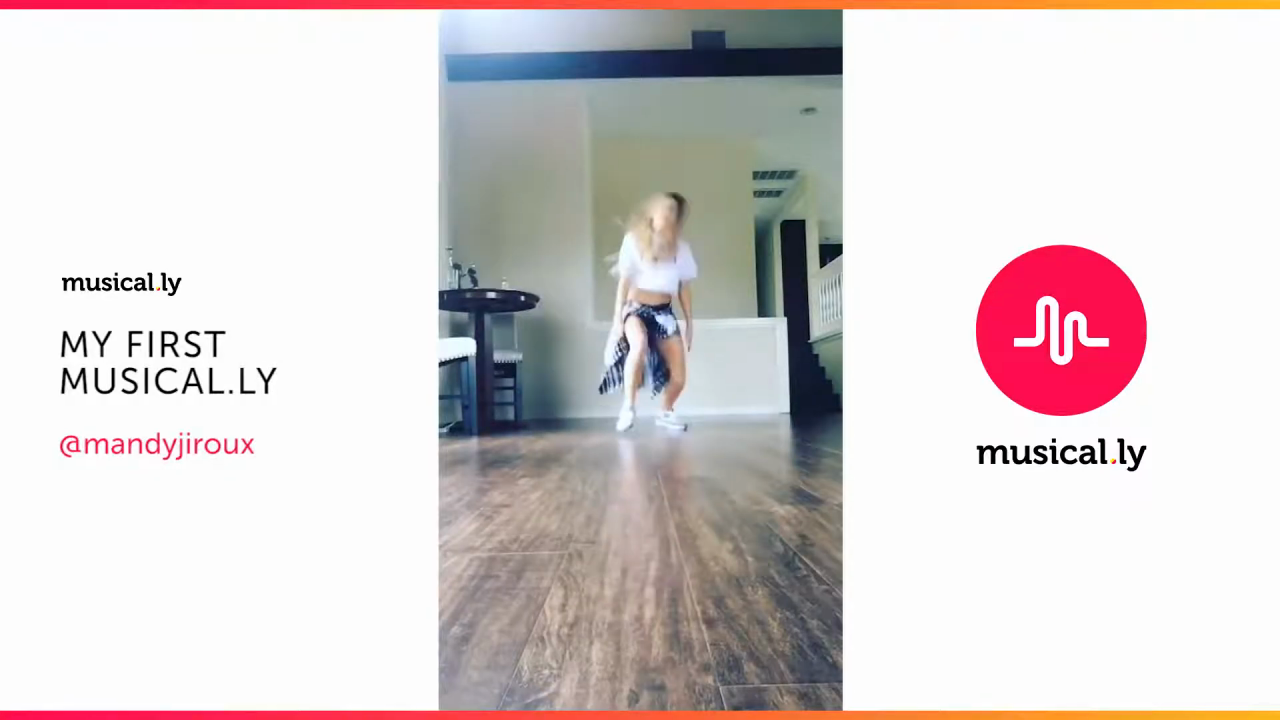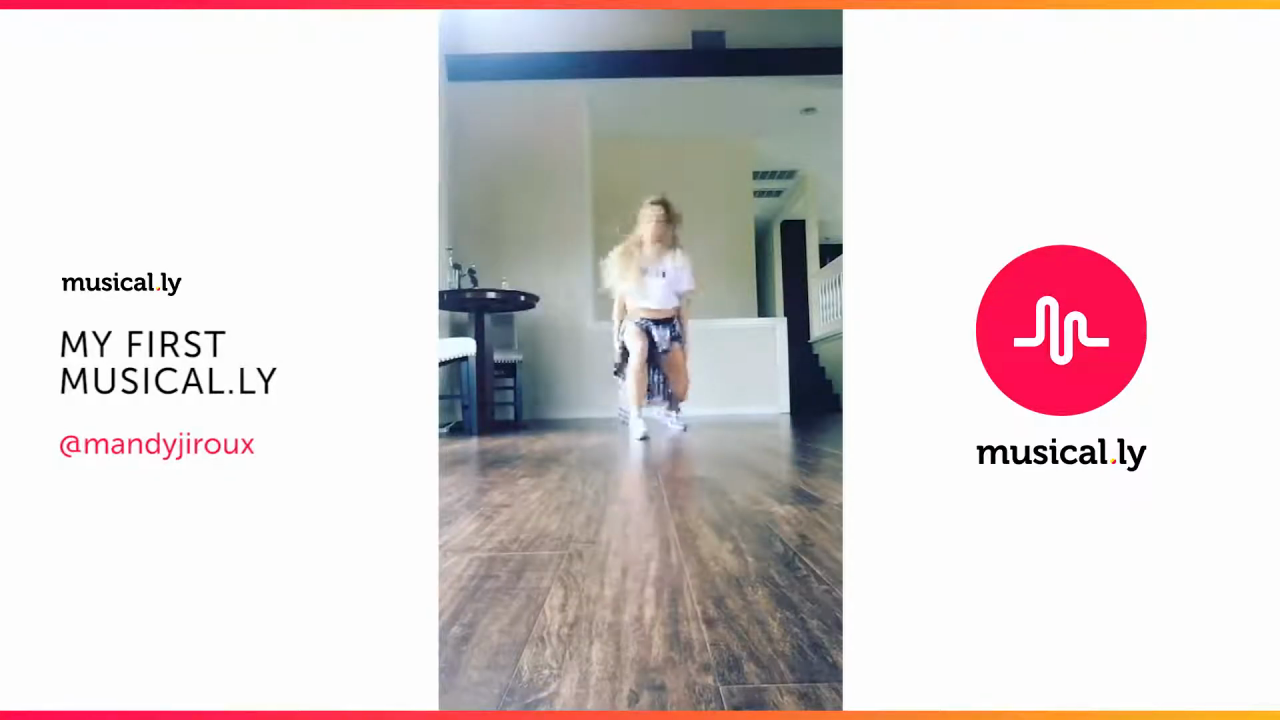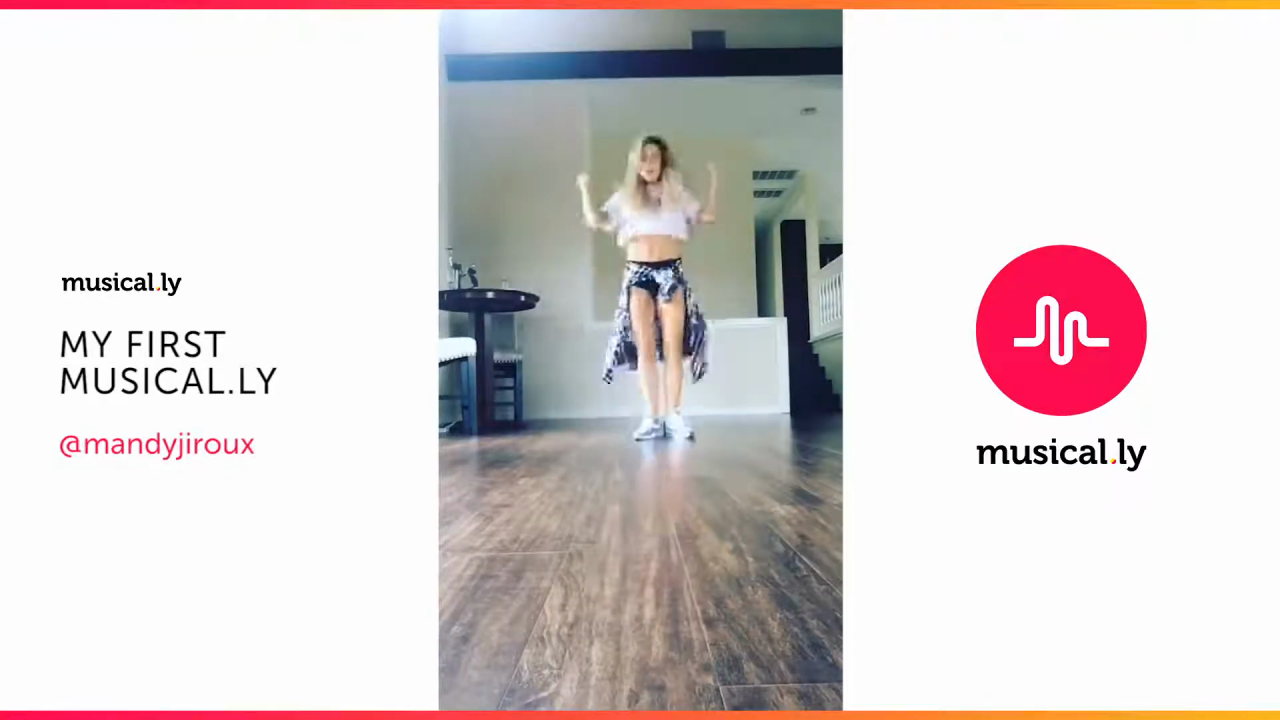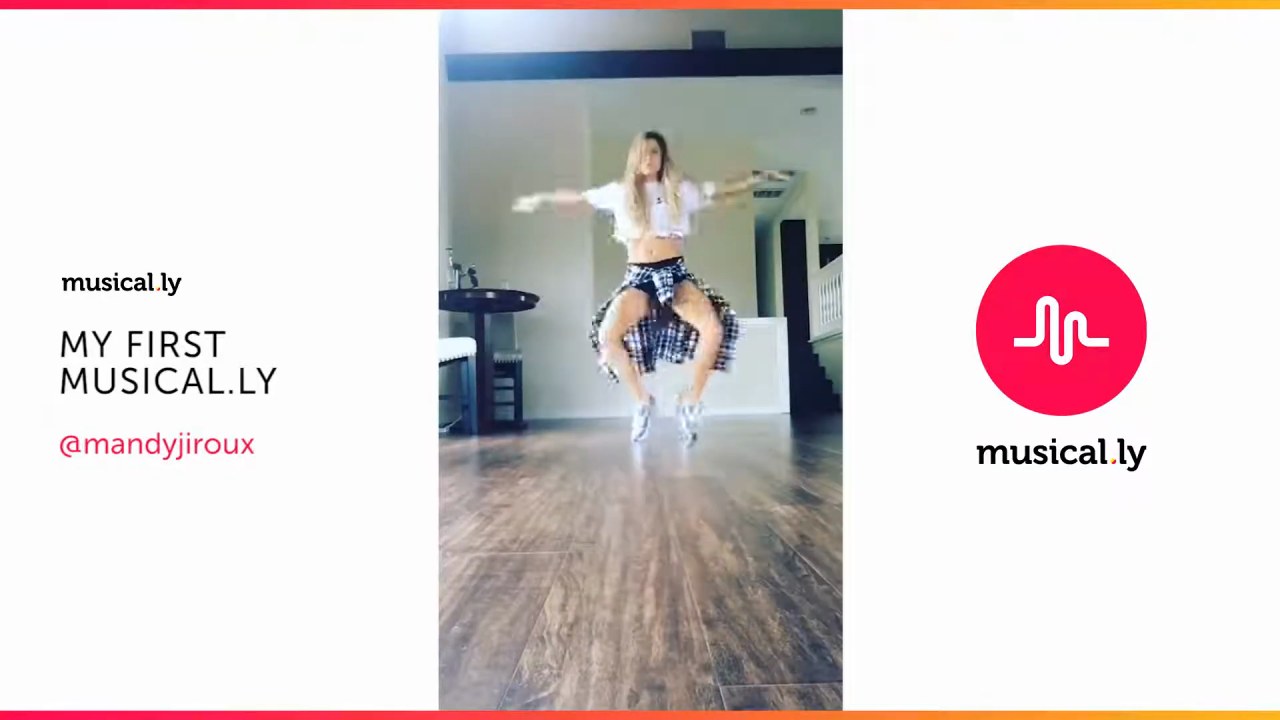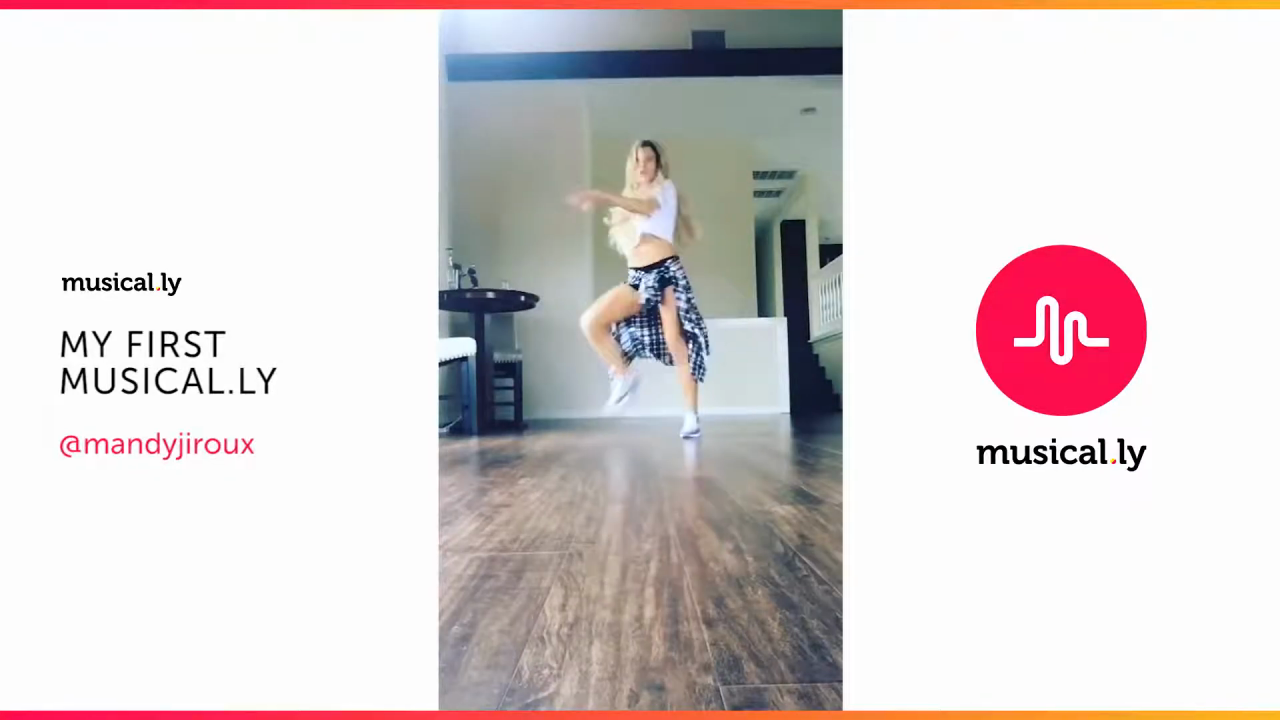
dt=0.5s
person 1, frame 1
left shoulder: (680, 248)
right shoulder: (634, 239)
left elbow: (684, 288)
right elbow: (624, 281)
left wrist: (688, 325)
right wrist: (618, 318)
left hip: (664, 313)
right hip: (636, 310)
left knee: (679, 376)
right knee: (638, 346)
left ankle: (666, 412)
right ankle: (628, 408)
person 1, frame 2
left shoulder: (677, 257)
right shoulder: (625, 254)
left elbow: (684, 301)
right elbow: (619, 298)
left wrist: (685, 341)
right wrist: (616, 335)
left hip: (669, 326)
right hip: (637, 323)
left knee: (681, 391)
right knee: (639, 354)
left ankle: (670, 409)
right ankle: (635, 417)
person 1, frame 3
left shoulder: (678, 192)
right shoulder: (625, 196)
left elbow: (708, 216)
right elbow: (596, 223)
left wrist: (712, 182)
right wrist: (585, 190)
left hip: (671, 272)
right hip: (638, 273)
left knee: (673, 346)
right knee: (645, 347)
left ankle: (673, 415)
right ankle: (653, 418)
person 1, frame 4
left shoulder: (679, 189)
right shoulder: (620, 191)
left elbow: (721, 192)
right elbow: (580, 197)
left wrist: (756, 179)
right wrist: (542, 199)
left hip: (674, 272)
right hip: (637, 275)
left knee: (714, 329)
right knee: (607, 335)
left ankle: (691, 400)
right ankle: (641, 400)
person 1, frame 5
left shoulder: (665, 188)
right shoulder: (630, 201)
left elbow: (645, 205)
left wrist: (605, 198)
left hip: (665, 271)
right hip: (637, 278)
left knee: (676, 343)
right knee: (591, 322)
left ankle: (691, 416)
right ankle: (623, 375)
